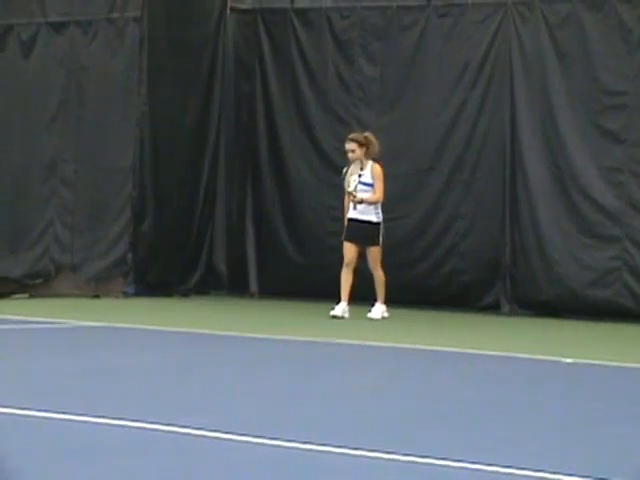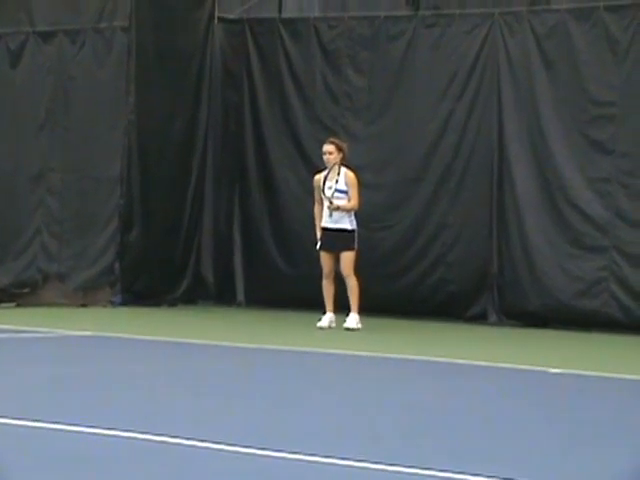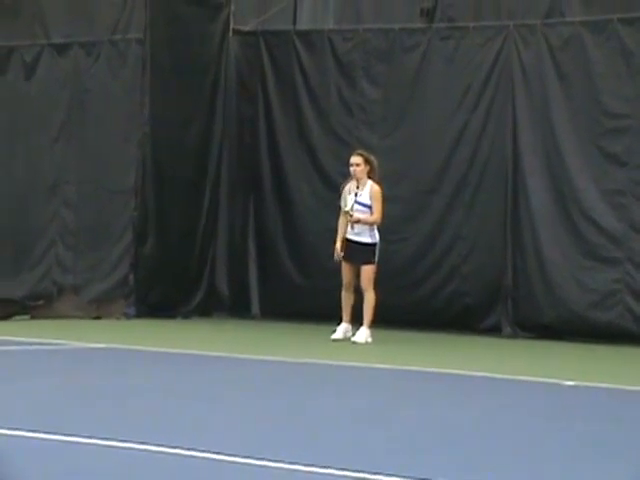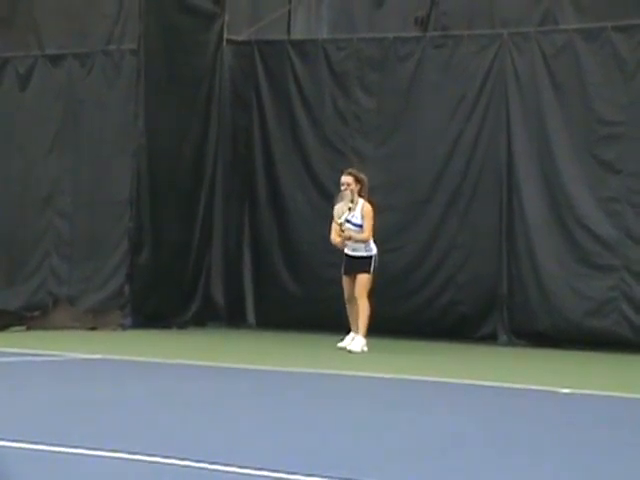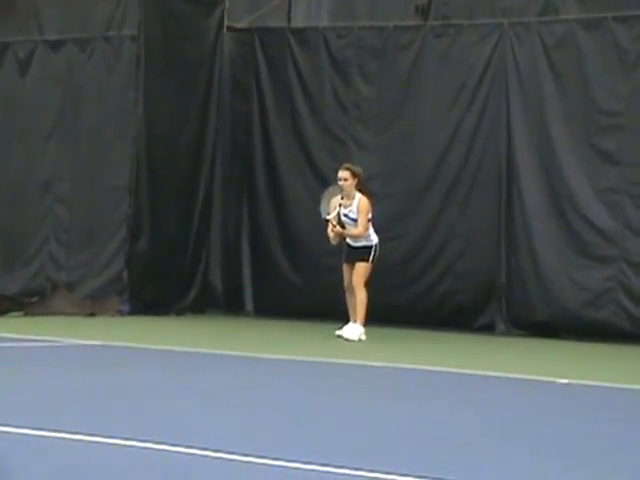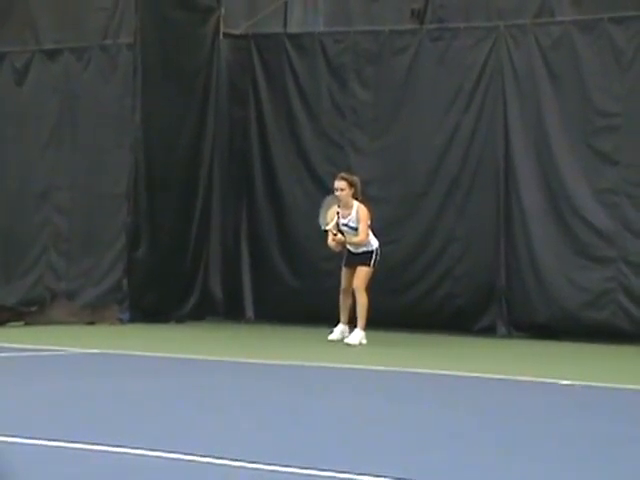
dt=0.5s
person 1, frame 1
left shoulder: (375, 169)
right shoulder: (348, 171)
left elbow: (379, 197)
left wrist: (361, 199)
right wrist: (346, 220)
left hip: (372, 222)
right hip: (353, 221)
left knee: (374, 266)
right knee: (347, 264)
left ankle: (380, 305)
right ankle: (343, 305)
person 1, frame 2
left shoulder: (348, 176)
right shoulder: (319, 179)
left elbow: (354, 204)
left wrist: (338, 206)
right wrist: (318, 229)
left hip: (346, 230)
right hip: (327, 230)
left knee: (347, 273)
right knee: (327, 274)
left ankle: (354, 316)
right ankle: (329, 315)
person 1, frame 3
left shoulder: (374, 189)
right shoulder: (346, 189)
left elbow: (377, 218)
right elbow: (343, 217)
left wrist: (359, 218)
right wrist: (339, 241)
left hip: (368, 243)
right hip: (350, 241)
left knee: (366, 287)
right knee: (347, 285)
left ankle: (365, 330)
right ankle: (345, 325)
person 1, frame 4
left shoulder: (365, 208)
left elbow: (367, 236)
right elbow: (333, 234)
left wrist: (350, 236)
right wrist: (338, 240)
left hip: (366, 257)
right hip: (349, 256)
left knee: (360, 295)
right knee: (349, 297)
left ankle: (361, 340)
right ankle: (354, 333)
person 1, frame 5
left shoulder: (362, 202)
right shoulder: (336, 201)
left elbow: (361, 231)
right elbow: (332, 227)
left wrist: (342, 232)
right wrist: (333, 235)
left hip: (367, 246)
right hip: (350, 246)
left knee: (358, 283)
right knee: (348, 286)
left ankle: (359, 328)
right ankle: (352, 323)
person 1, frame 6
left shoulder: (361, 210)
right shoulder: (334, 211)
left elbow: (363, 239)
right elbow: (331, 238)
left wrist: (344, 240)
right wrist: (334, 244)
left hip: (368, 251)
right hip: (351, 251)
left knee: (358, 287)
right knee: (344, 289)
left ankle: (360, 332)
right ankle: (343, 326)
